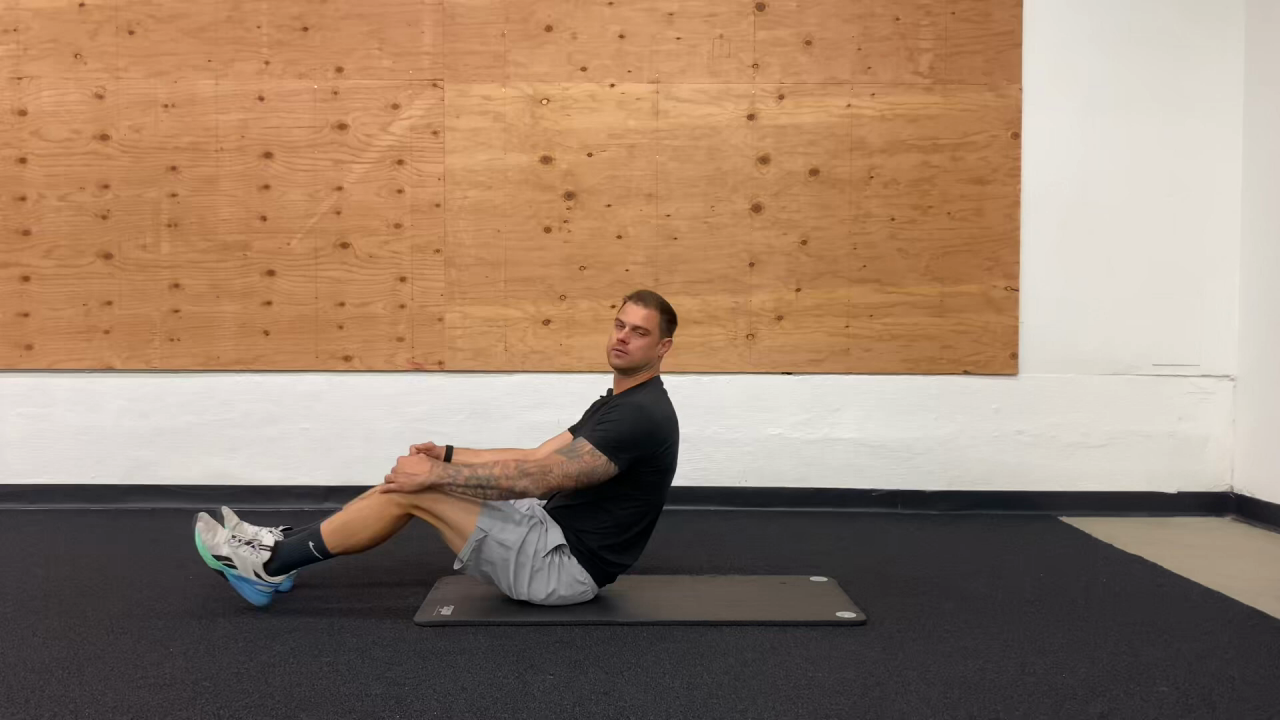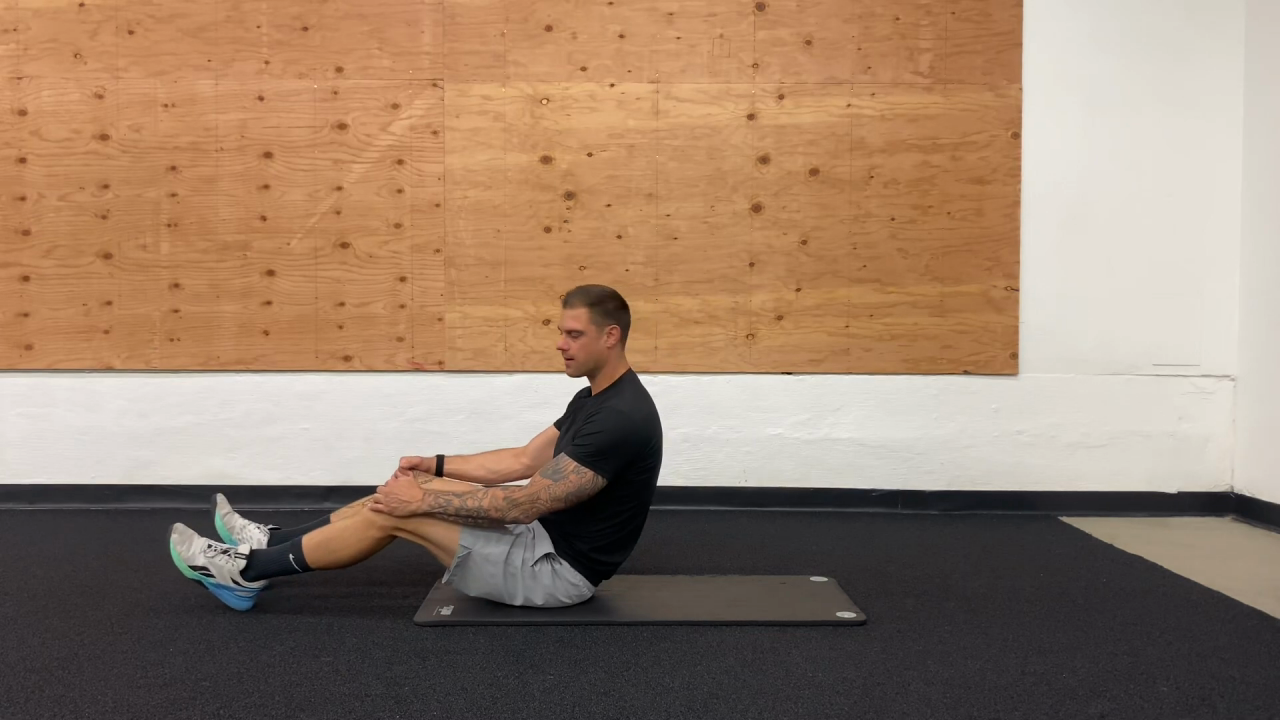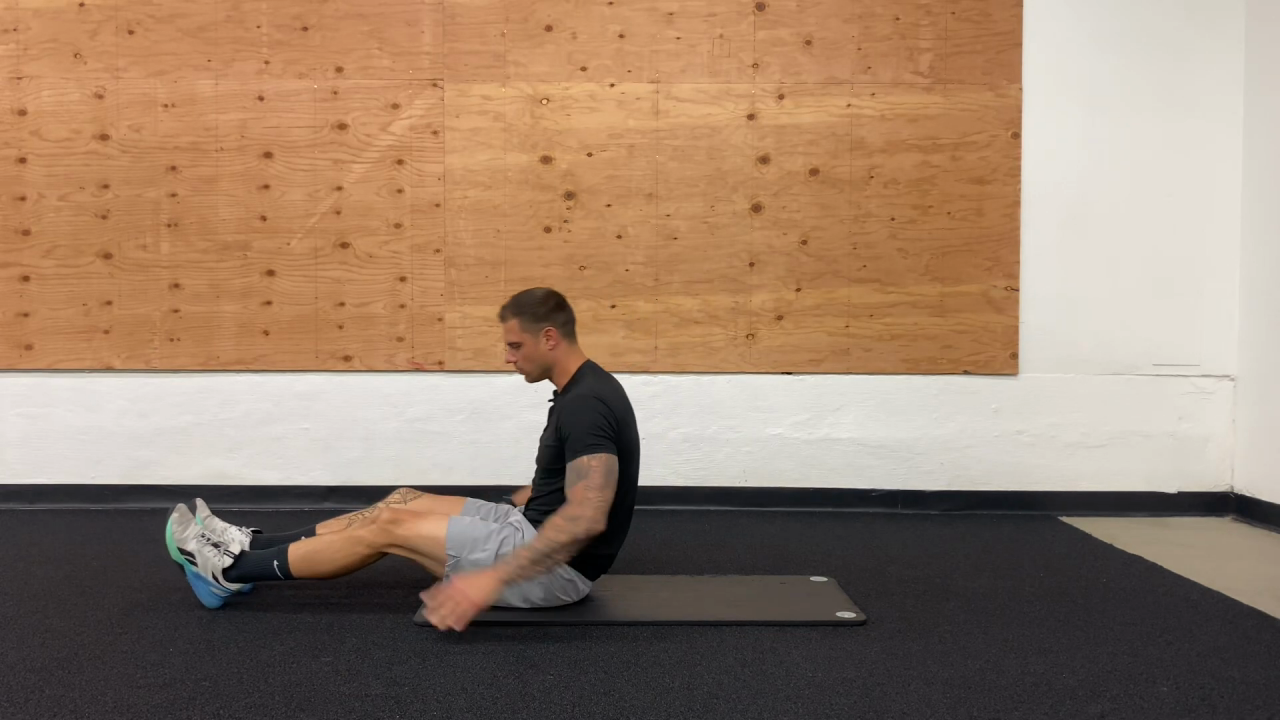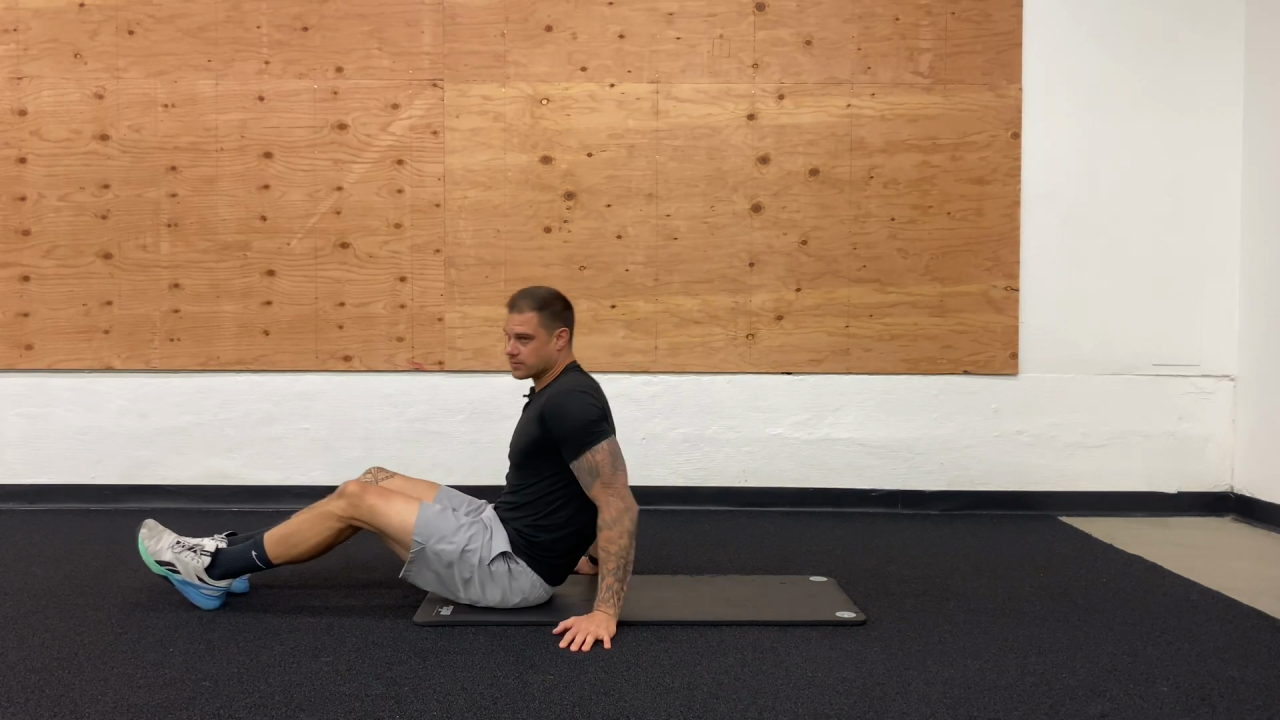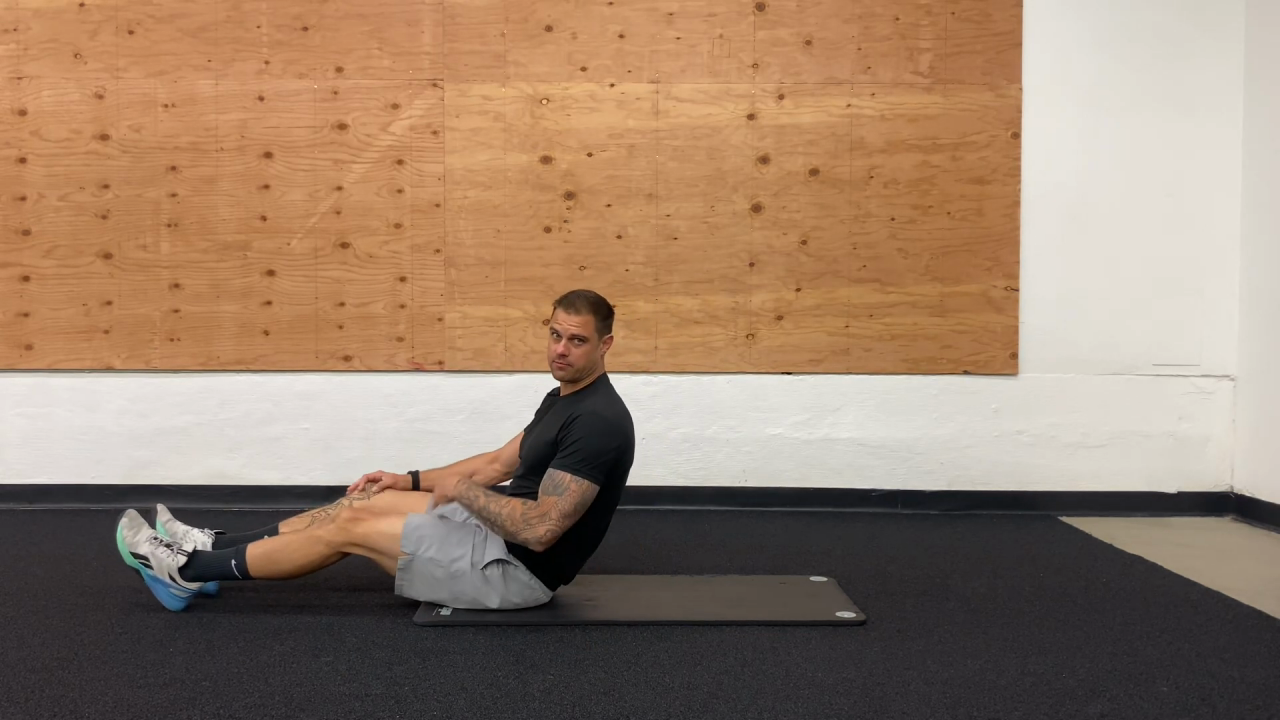
dt=1s
person 1, frame 1
left shoulder: (641, 416)
right shoulder: (615, 404)
left elbow: (535, 477)
right elbow: (536, 461)
left wrist: (434, 476)
right wrist: (444, 455)
left hip: (563, 567)
right hip: (557, 534)
left knee: (413, 492)
right knee: (413, 476)
left ankle: (268, 565)
right ankle: (280, 544)
person 1, frame 2
left shoulder: (621, 419)
right shoulder: (594, 399)
left elbow: (526, 505)
right elbow: (525, 461)
left wrist: (426, 501)
right wrist: (434, 466)
left hip: (558, 567)
right hip: (552, 538)
left knee: (395, 512)
right knee: (407, 487)
left ankle: (246, 571)
right ankle: (268, 543)
person 1, frame 3
left shoulder: (587, 406)
right shoulder: (583, 390)
left elbow: (587, 519)
left wrist: (494, 579)
right wrist: (529, 496)
left hip: (554, 568)
right hip: (537, 530)
left knee: (389, 528)
right knee: (400, 504)
left ankle: (231, 569)
right ankle: (249, 548)
person 1, frame 4
left shoulder: (569, 402)
right shoulder: (558, 391)
left elbow: (620, 505)
right elbow: (598, 493)
left wrist: (605, 611)
right wrist: (587, 553)
left hip: (514, 567)
right hip: (504, 531)
left knee: (355, 500)
right knee: (375, 481)
left ankle: (213, 570)
right ankle: (229, 553)
person 1, frame 5
left shoulder: (597, 421)
right shoulder: (564, 398)
left elbow: (540, 530)
right elbow: (502, 463)
left wrist: (465, 492)
right wrist: (410, 481)
left hip: (517, 568)
right hip: (504, 536)
left knee: (351, 527)
right knee: (363, 500)
left ankle: (189, 571)
right ankle: (211, 548)
